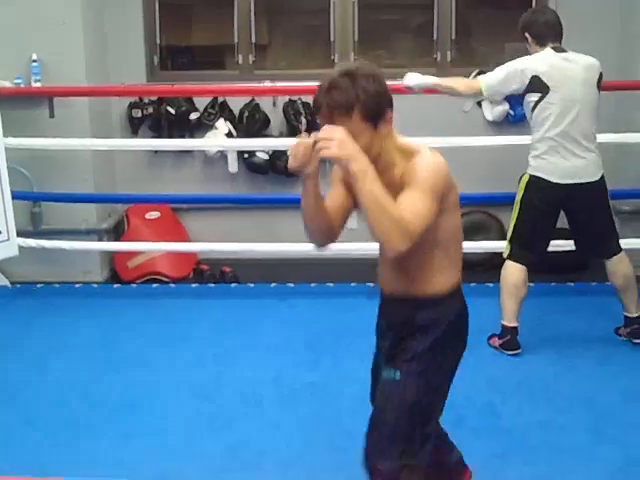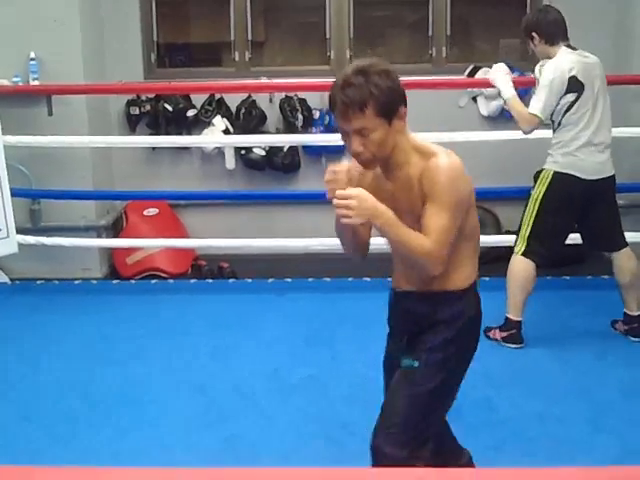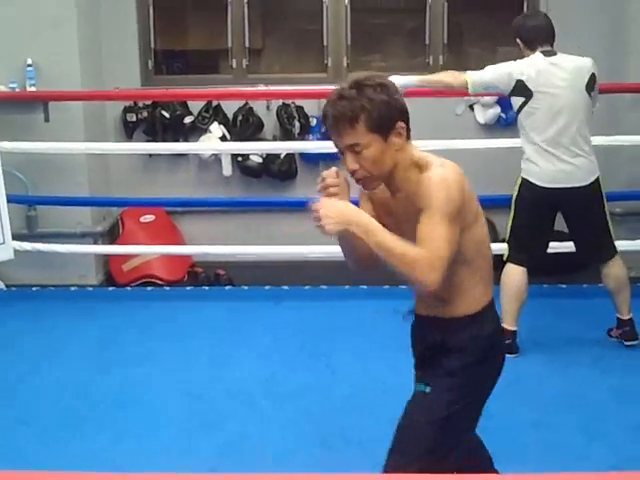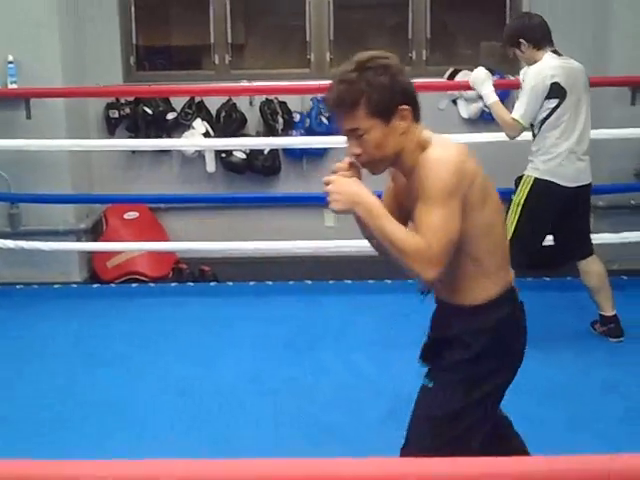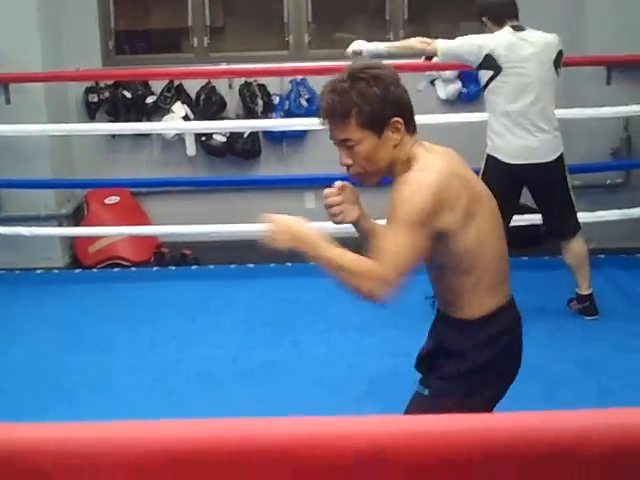
dt=0.5s
person 1, frame 1
left shoulder: (426, 168)
right shoulder: (352, 164)
left elbow: (397, 241)
right elbow: (321, 236)
left wrist: (356, 164)
right wrist: (309, 178)
left hip: (433, 322)
right hip: (396, 311)
right knee: (400, 414)
person 1, frame 2
left shoulder: (442, 170)
right shoulder: (370, 168)
left elbow: (433, 262)
right elbow: (356, 251)
left wrist: (379, 214)
right wrist: (344, 201)
left hip: (448, 316)
right hip: (406, 308)
left knee: (393, 446)
right knee: (416, 414)
right ankle: (456, 469)
person 1, frame 3
left shoulder: (440, 181)
right shoulder: (380, 185)
left elbow: (429, 274)
right elbow: (363, 261)
left wrist: (361, 222)
right wrist: (344, 212)
left hip: (467, 343)
right hip: (433, 332)
left knee: (408, 468)
right knee: (447, 433)
right ankle: (481, 474)
person 1, frame 4
left shoulder: (441, 162)
right shoulder: (401, 165)
left elbow: (427, 264)
right elbow: (389, 242)
left wrist: (364, 201)
right wrist: (357, 199)
left hip: (481, 332)
right hip: (462, 322)
left knee: (423, 463)
right knee: (478, 420)
person 1, frame 5
left shoulder: (421, 184)
right shoulder: (427, 168)
left elbow: (378, 282)
right elbow: (393, 250)
left wrist: (305, 239)
right wrist: (358, 219)
left hip: (475, 345)
right hip: (465, 329)
person 2, frame 1
left shoulder: (528, 68)
right shoulder: (592, 66)
left elbow: (470, 88)
left wrist: (426, 80)
left hip: (545, 177)
right hip: (589, 176)
left knee: (518, 256)
right knee: (611, 251)
left ankle: (508, 334)
person 2, frame 2
left shoulder: (555, 69)
right shoulder: (594, 62)
left elbow: (528, 123)
left wrist: (504, 86)
left hip: (565, 172)
right hip: (602, 171)
left knee: (528, 249)
left ankle: (511, 327)
person 2, frame 3
left shoulder: (517, 72)
right shoulder: (586, 67)
left elbow: (459, 80)
left wrist: (413, 80)
left hip: (539, 181)
right hip: (583, 178)
left knee: (518, 259)
right knee: (606, 254)
left ankle: (507, 335)
person 2, frame 4
left shoulder: (539, 74)
right shoulder: (576, 69)
left elbow: (513, 128)
left wrist: (486, 90)
left hip: (546, 177)
right hip: (579, 177)
left knee: (509, 254)
right knee: (582, 252)
right ankle: (610, 320)
person 2, frame 5
left shoulder: (486, 46)
right shoulder: (552, 42)
left elbow: (425, 46)
left wrist: (373, 47)
left hip: (505, 157)
right hip: (548, 154)
right knee: (568, 230)
right ankle: (586, 298)
